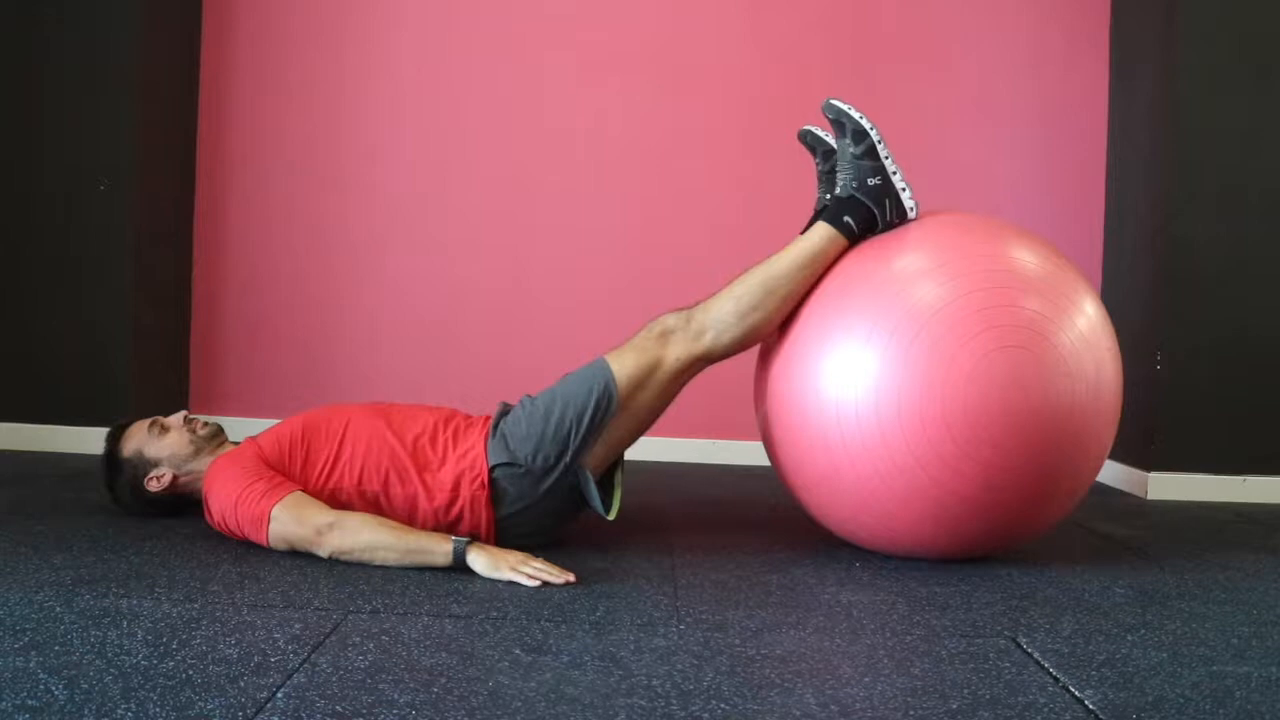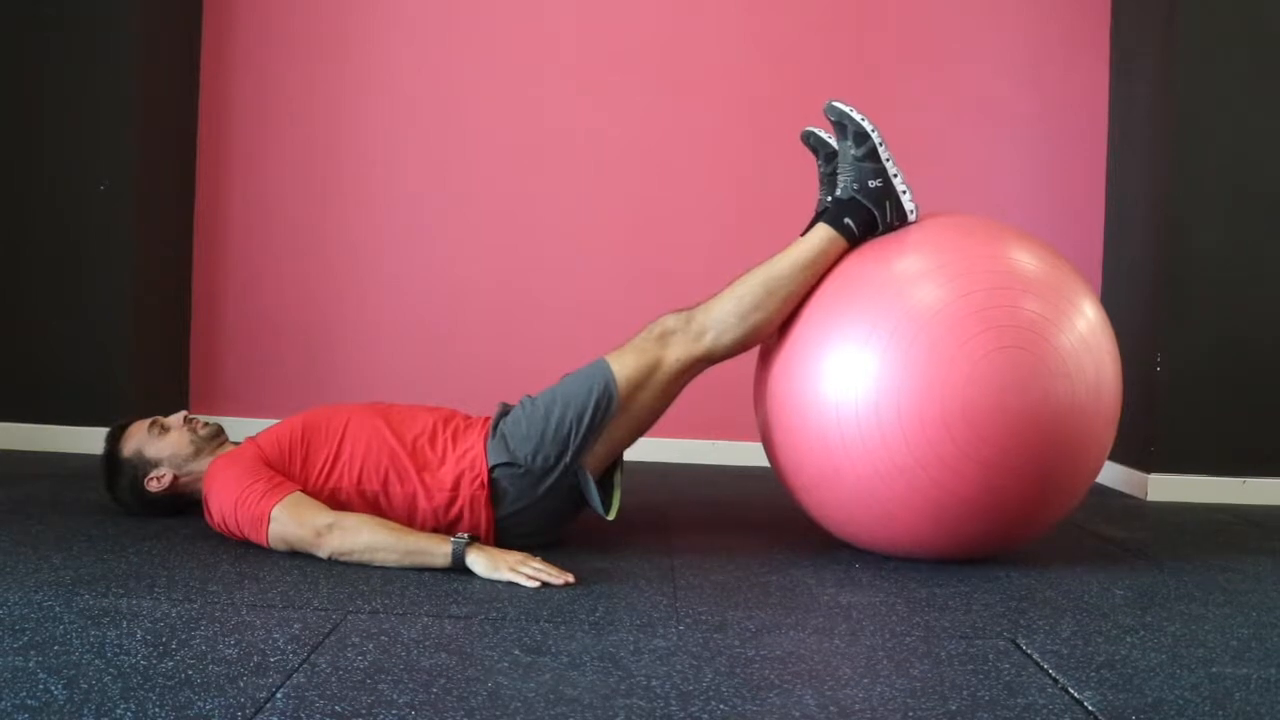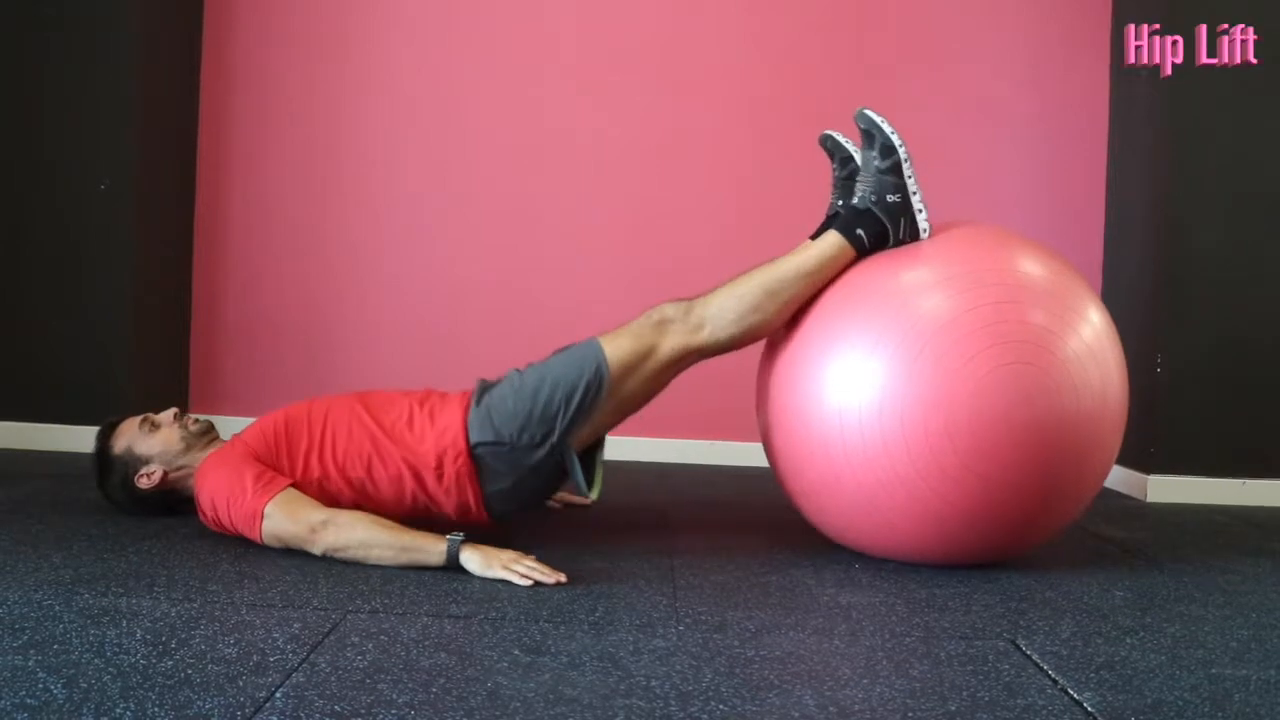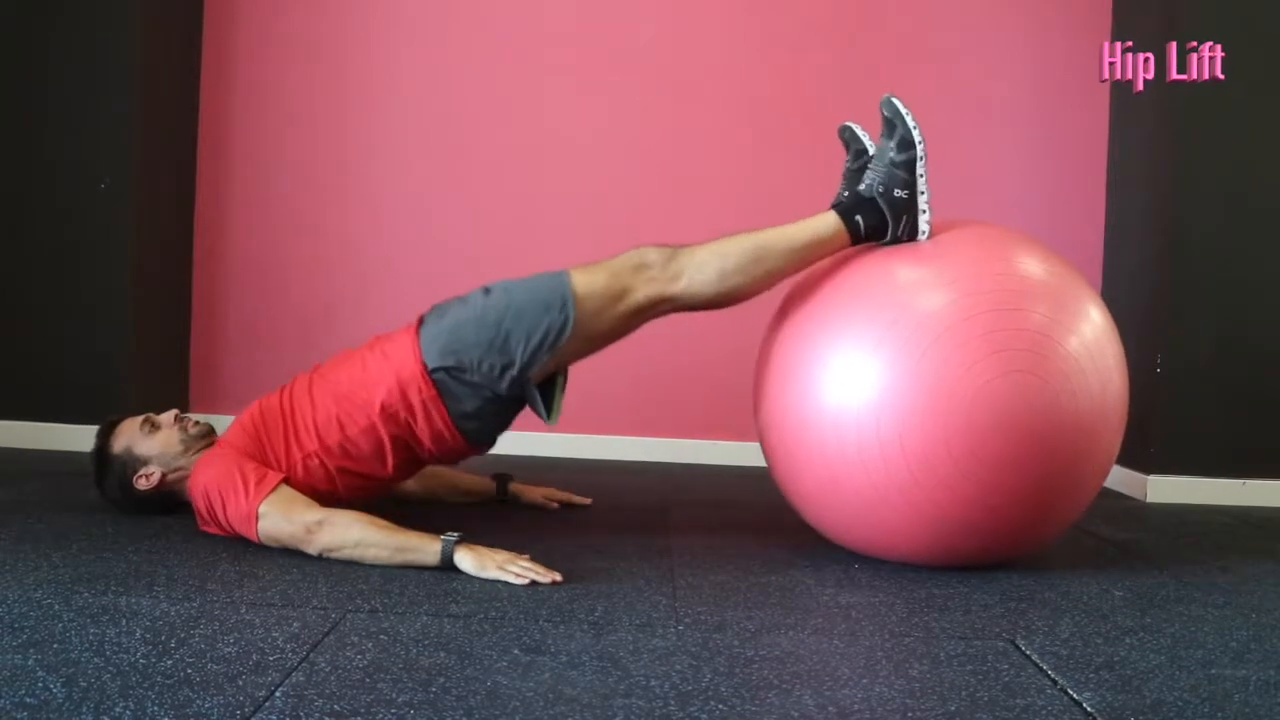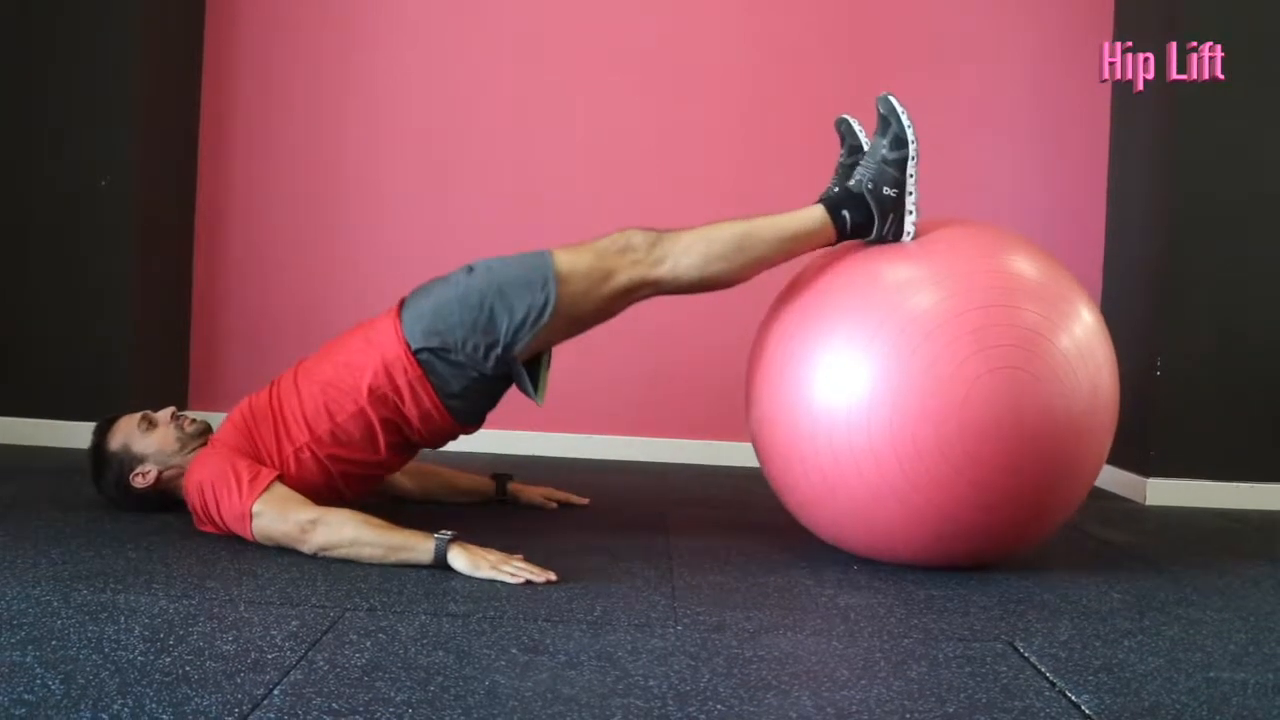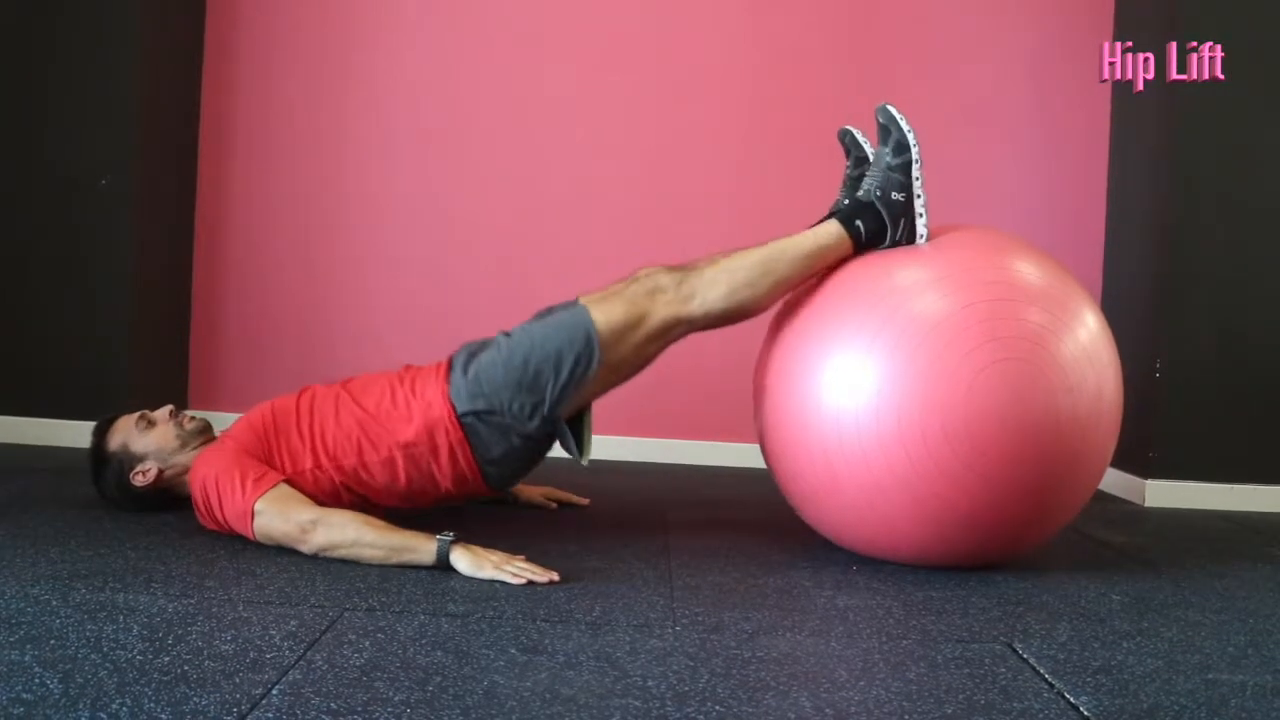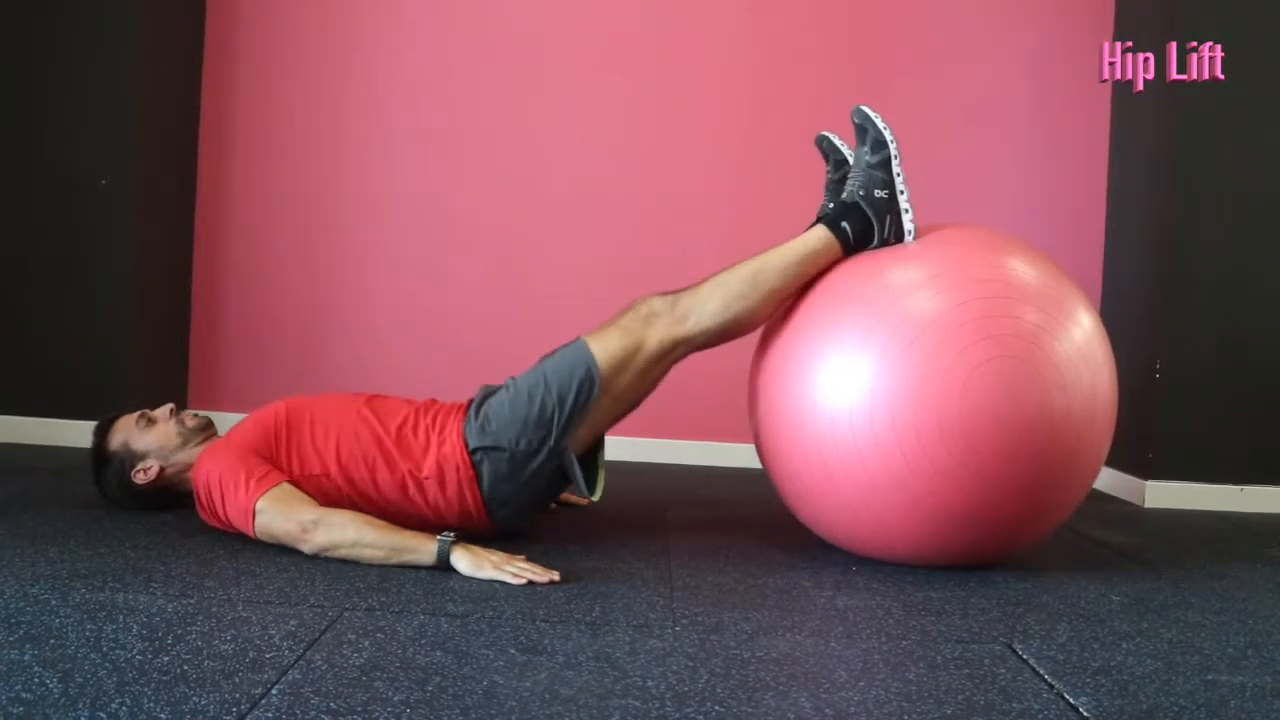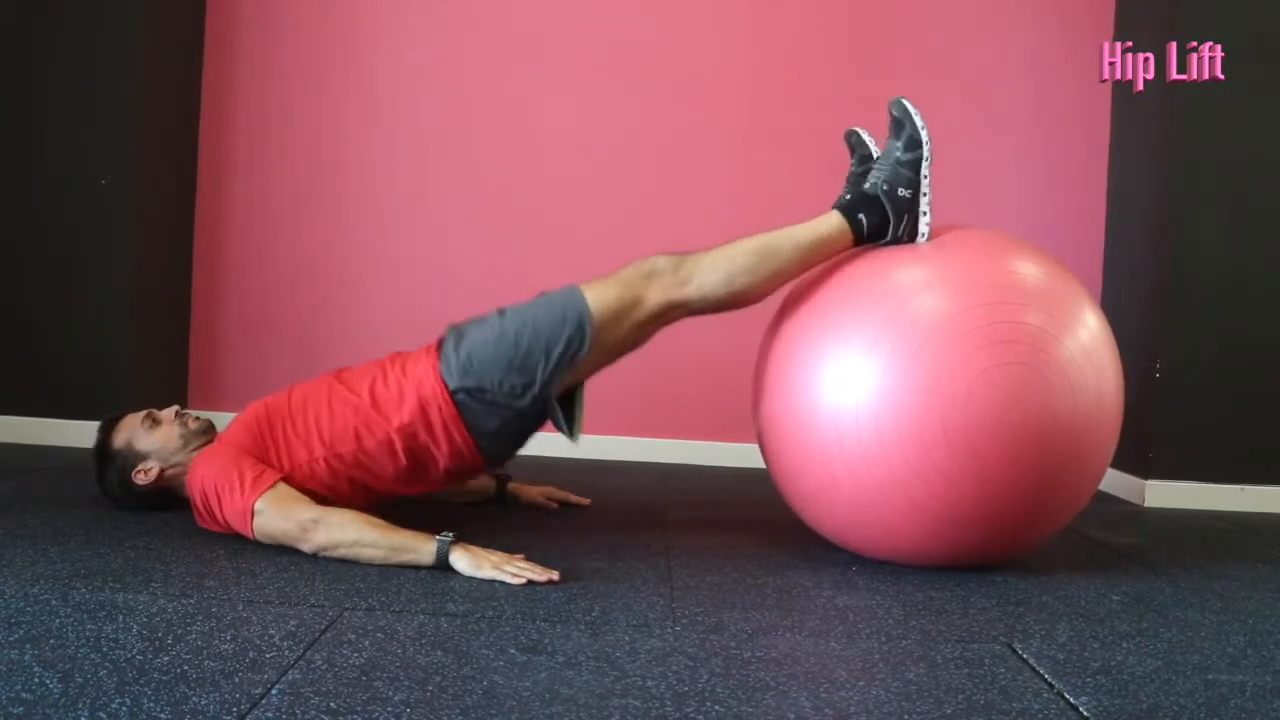
dt=0.5s
person 1, frame 1
left shoulder: (260, 462)
right shoulder: (232, 487)
right elbow: (328, 534)
right wrist: (470, 551)
left hip: (498, 459)
right hip: (501, 480)
left knee: (673, 337)
right knee: (678, 339)
left ankle: (834, 221)
right ankle: (853, 214)
person 1, frame 2
left shoulder: (257, 465)
right shoulder: (233, 488)
right elbow: (329, 535)
right wrist: (470, 550)
left hip: (492, 453)
right hip: (498, 479)
left knee: (676, 338)
right knee: (677, 341)
left ankle: (835, 222)
right ankle: (854, 216)
person 1, frame 3
left shoulder: (247, 462)
right shoulder: (224, 486)
right elbow: (319, 531)
left wrist: (511, 488)
right wrist: (461, 549)
left hip: (480, 452)
right hip: (479, 446)
left knee: (672, 326)
right knee: (674, 329)
left ankle: (844, 229)
right ankle: (866, 227)
person 1, frame 4
left shoulder: (235, 465)
right shoulder: (217, 485)
right elbow: (315, 532)
right wrist: (454, 552)
left hip: (444, 374)
right hip: (445, 373)
left knee: (648, 277)
right knee: (650, 274)
left ankle: (852, 217)
right ankle: (864, 217)
person 1, frame 5
left shoulder: (234, 461)
right shoulder: (214, 482)
left elbow: (386, 467)
right elbow: (310, 532)
right wrist: (448, 551)
left hip: (431, 363)
left knee: (632, 257)
right knee: (638, 258)
left ankle: (840, 209)
right ankle: (852, 212)
person 1, frame 6
left shoulder: (234, 462)
right shoulder: (217, 479)
right elbow: (310, 530)
left wrist: (504, 485)
right wrist: (450, 551)
left hip: (460, 418)
right hip: (466, 414)
left knee: (659, 295)
right knee: (667, 298)
left ankle: (849, 226)
right ankle: (867, 224)
person 1, frame 7
left shoulder: (245, 455)
right shoulder: (223, 476)
right elbow: (312, 532)
left wrist: (535, 483)
right wrist: (451, 551)
left hip: (471, 448)
right hip: (476, 466)
left knee: (659, 321)
right knee: (663, 323)
left ankle: (837, 228)
right ankle: (855, 224)
person 1, frame 8
left shoulder: (234, 462)
right shoulder: (216, 480)
right elbow: (312, 531)
right wrist: (449, 551)
left hip: (449, 396)
right hip: (457, 397)
left knee: (657, 282)
right knee: (660, 282)
left ankle: (852, 219)
right ankle: (869, 217)
